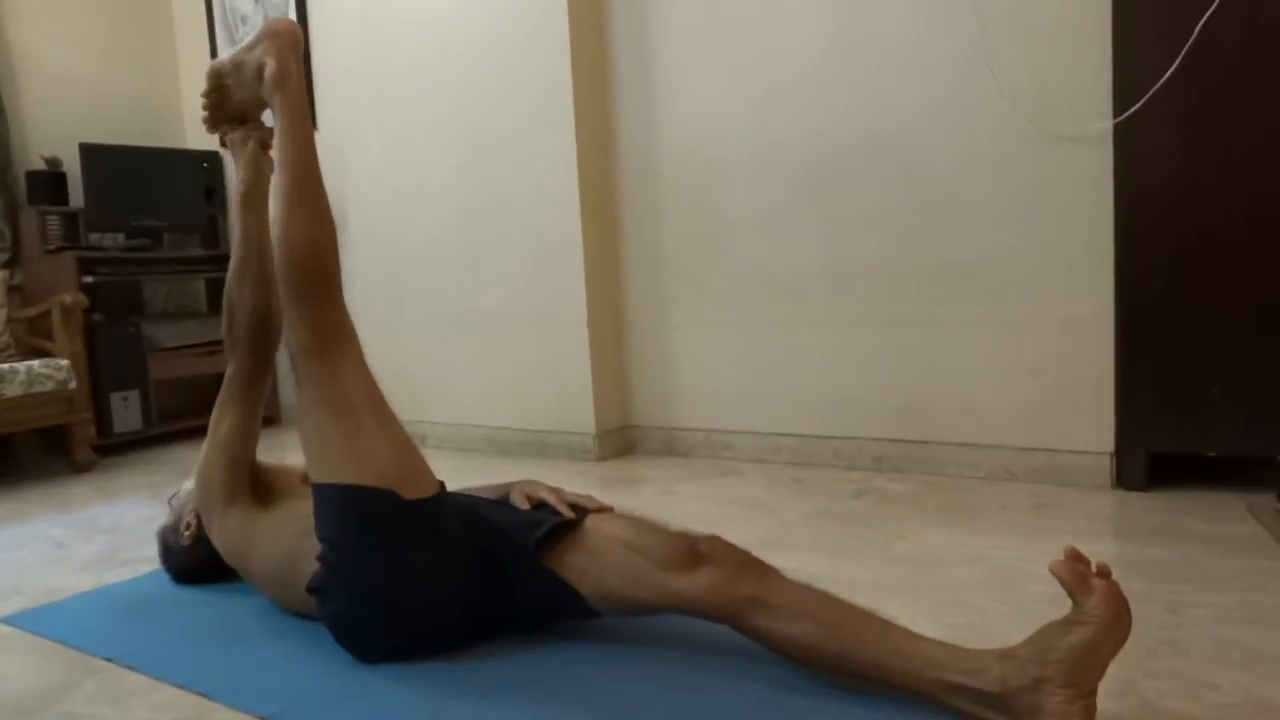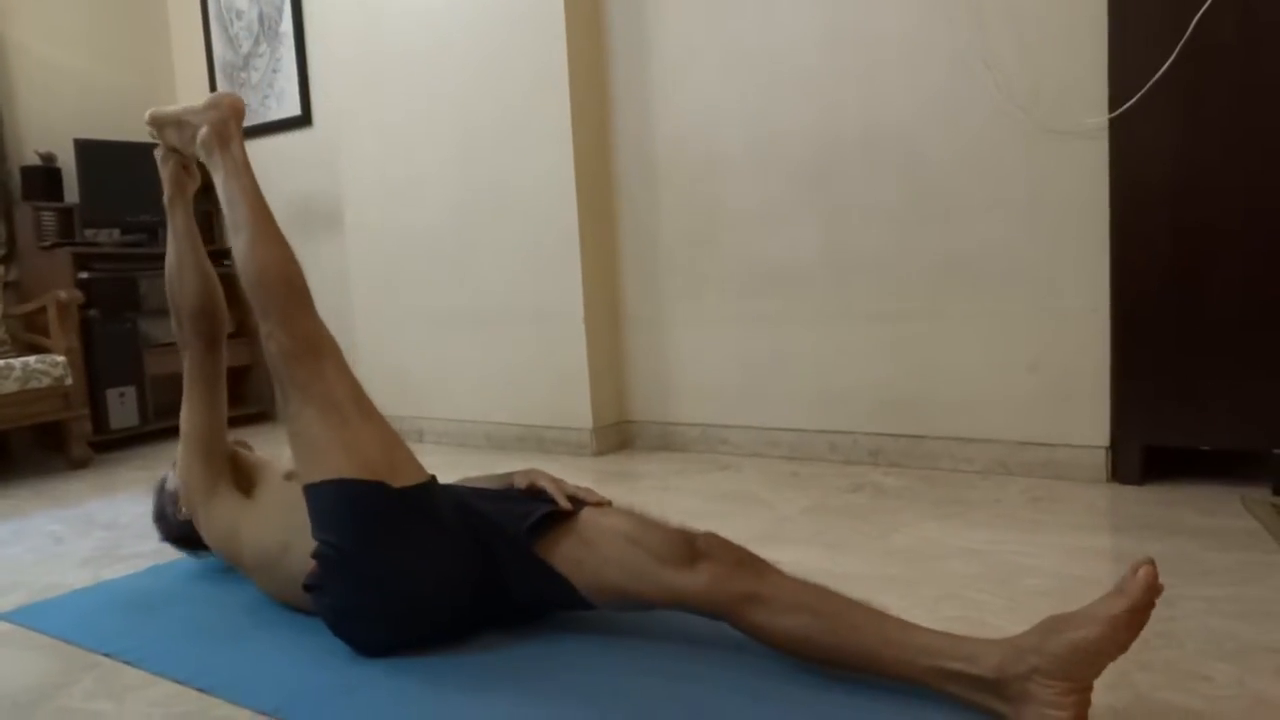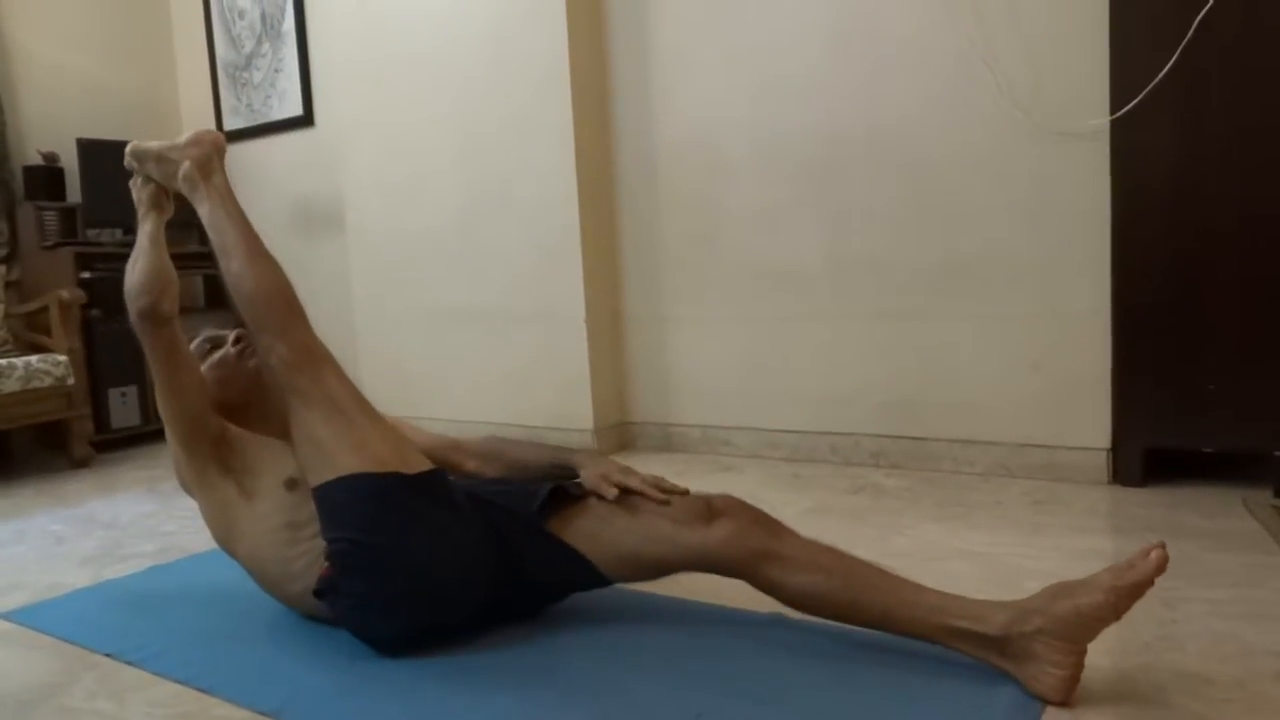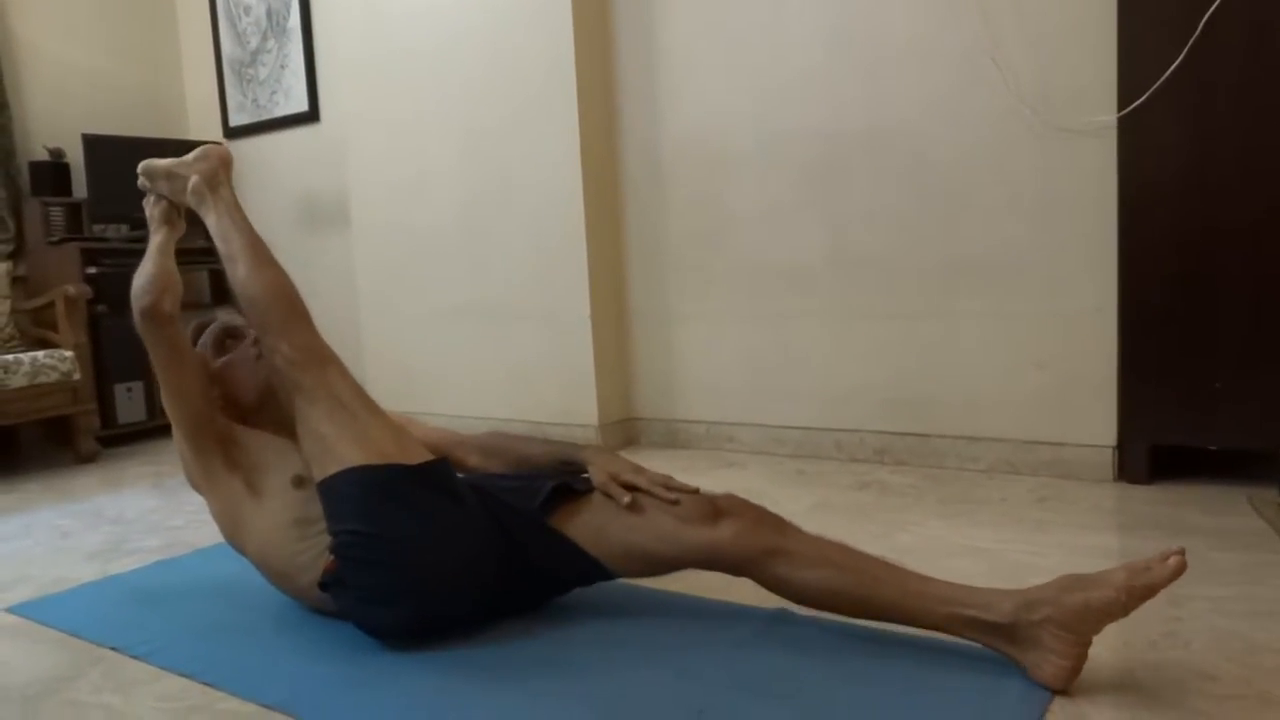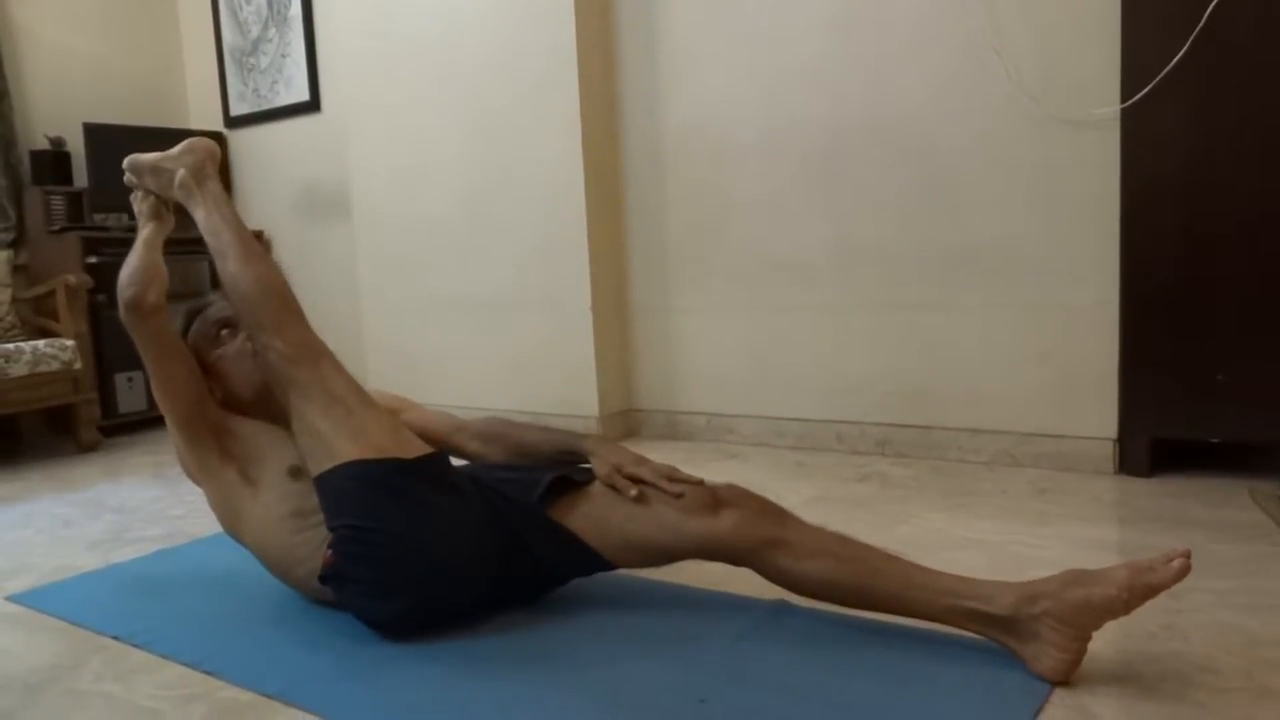
dt=1s
person 1, frame 1
left shoulder: (302, 490)
right shoulder: (225, 500)
right elbow: (247, 349)
left wrist: (517, 491)
right wrist: (250, 190)
left hip: (451, 564)
right hip: (384, 577)
left knee: (703, 566)
right knee: (314, 320)
person 1, frame 2
left shoulder: (292, 480)
right shoulder: (214, 485)
left elbow: (430, 479)
right elbow: (200, 333)
left wrist: (518, 476)
right wrist: (178, 199)
left hip: (449, 547)
right hip: (379, 570)
left knee: (702, 561)
right knee: (292, 331)
person 1, frame 3
left shoulder: (334, 437)
right shoulder: (211, 456)
left elbow: (474, 455)
right elbow: (151, 313)
left wrist: (577, 460)
right wrist: (155, 210)
left hip: (468, 545)
right hip: (394, 574)
left knee: (718, 523)
right knee: (295, 343)
left ankle: (1006, 631)
person 1, frame 4
left shoulder: (343, 430)
right shoulder: (218, 454)
left elbow: (476, 447)
right elbow: (154, 313)
left wrist: (586, 457)
right wrist: (173, 219)
left hip: (473, 540)
right hip: (397, 570)
left knee: (721, 523)
right knee: (302, 340)
left ankle: (1014, 620)
person 1, frame 5
left shoulder: (346, 414)
right shoulder: (214, 442)
left elbow: (473, 432)
right elbow: (140, 306)
left wrist: (588, 446)
right wrist: (164, 210)
left hip: (474, 527)
right hip: (398, 563)
left knee: (724, 513)
right knee: (294, 336)
left ankle: (1013, 613)
